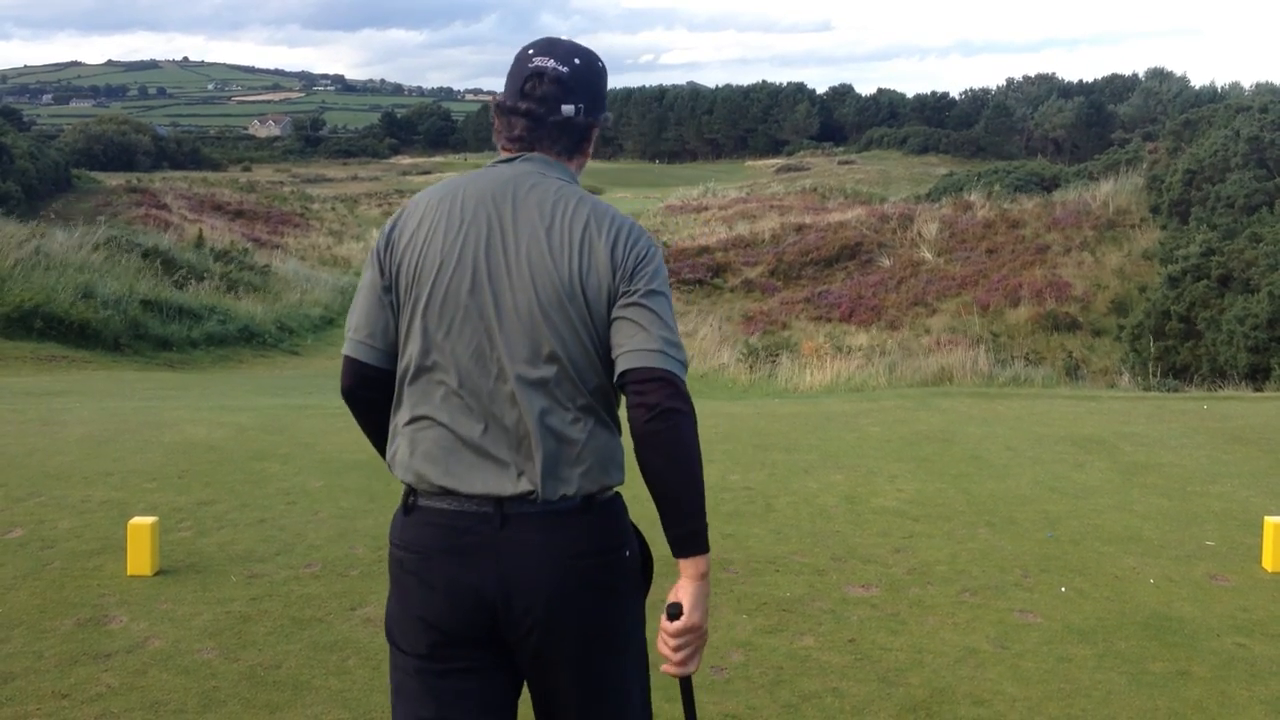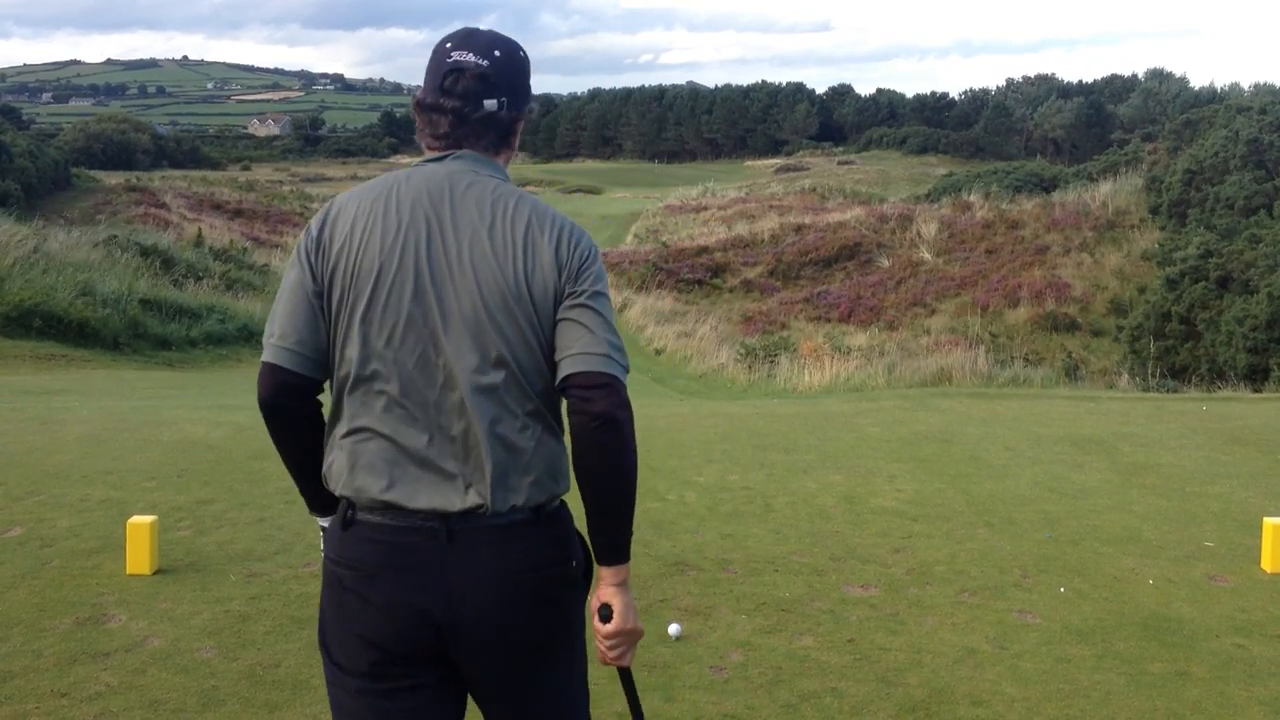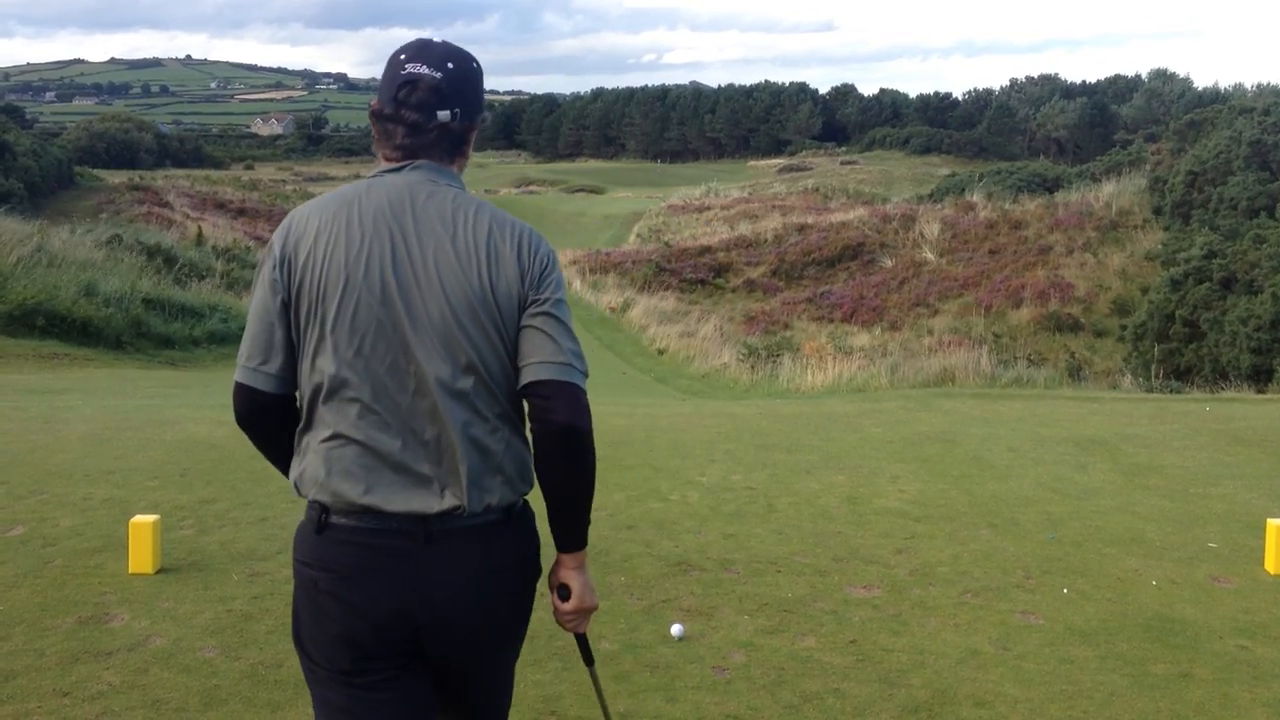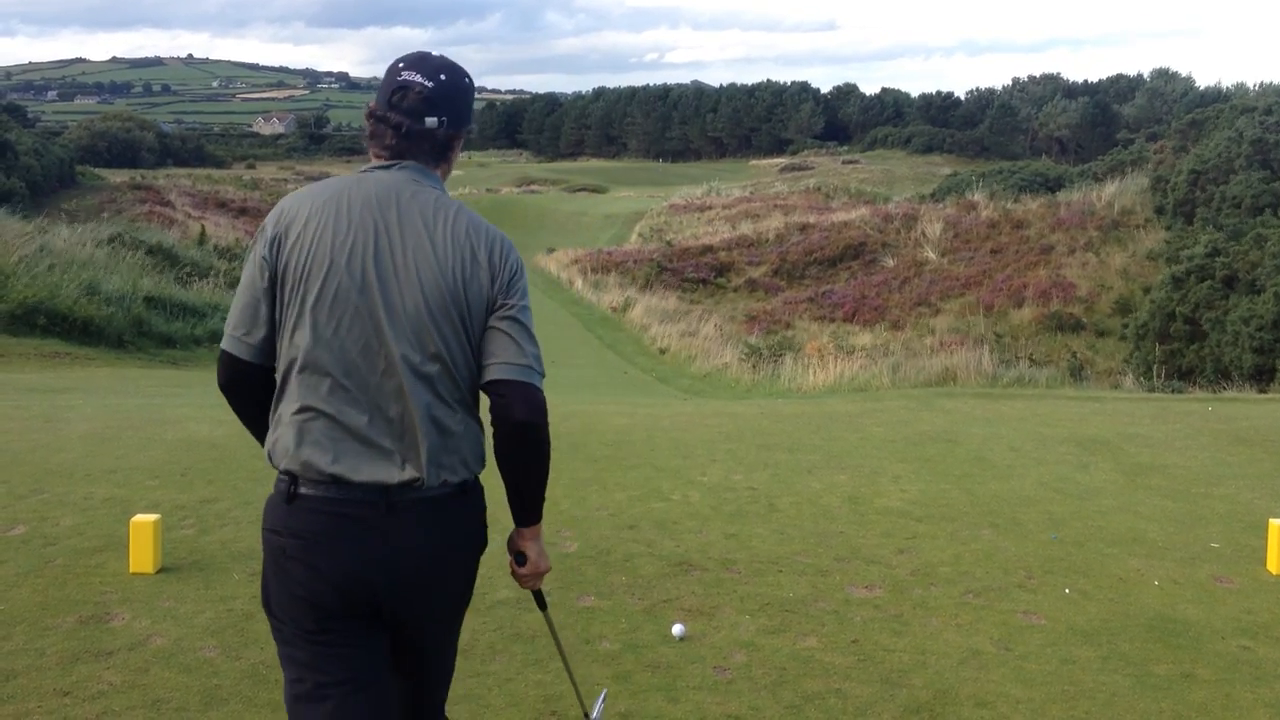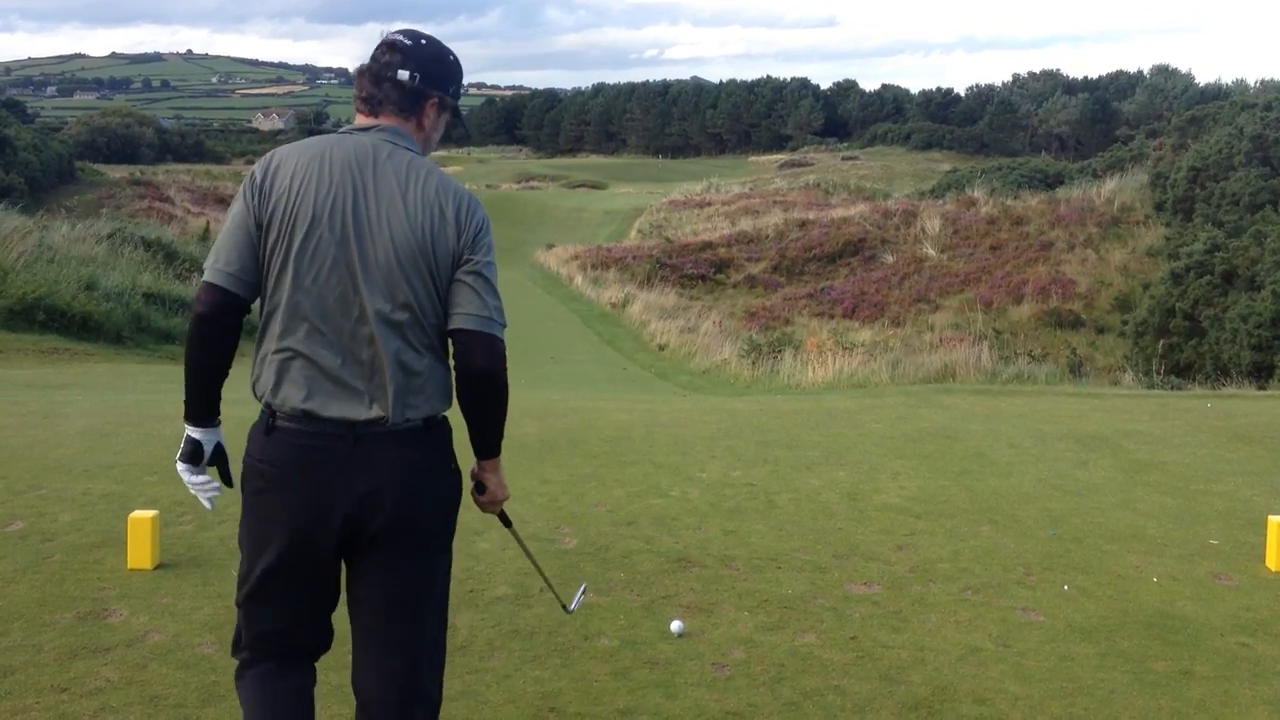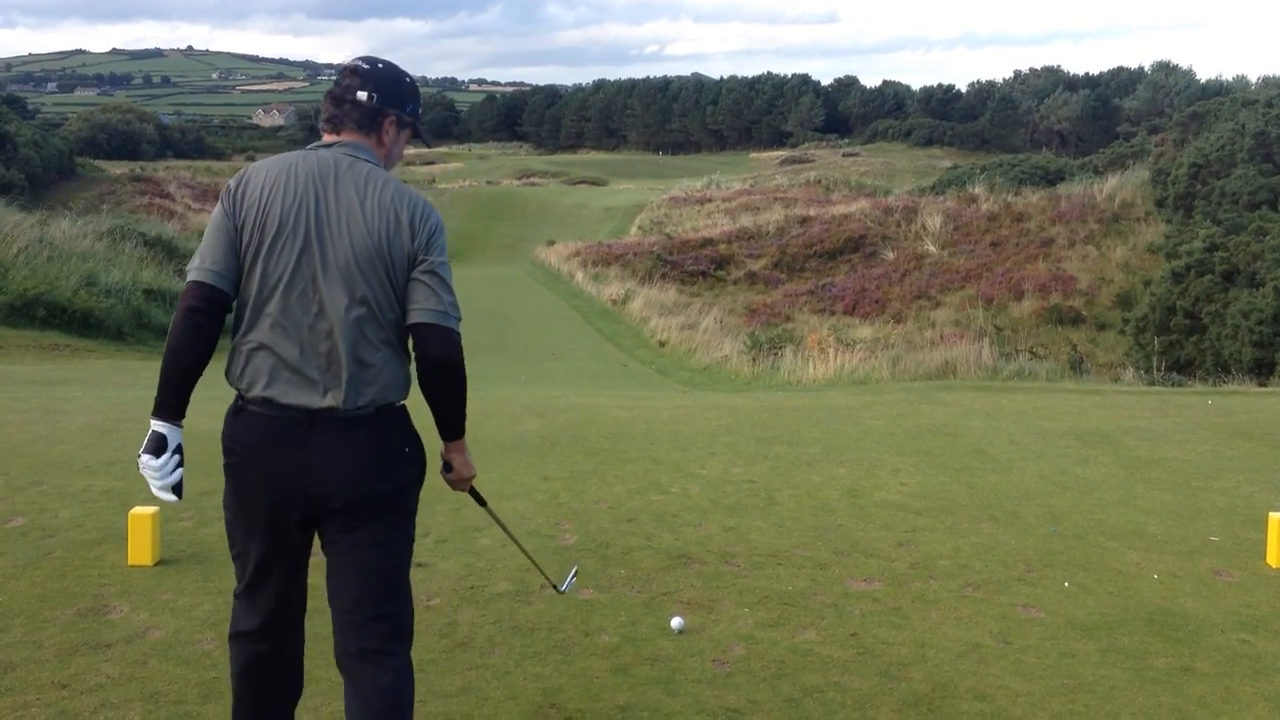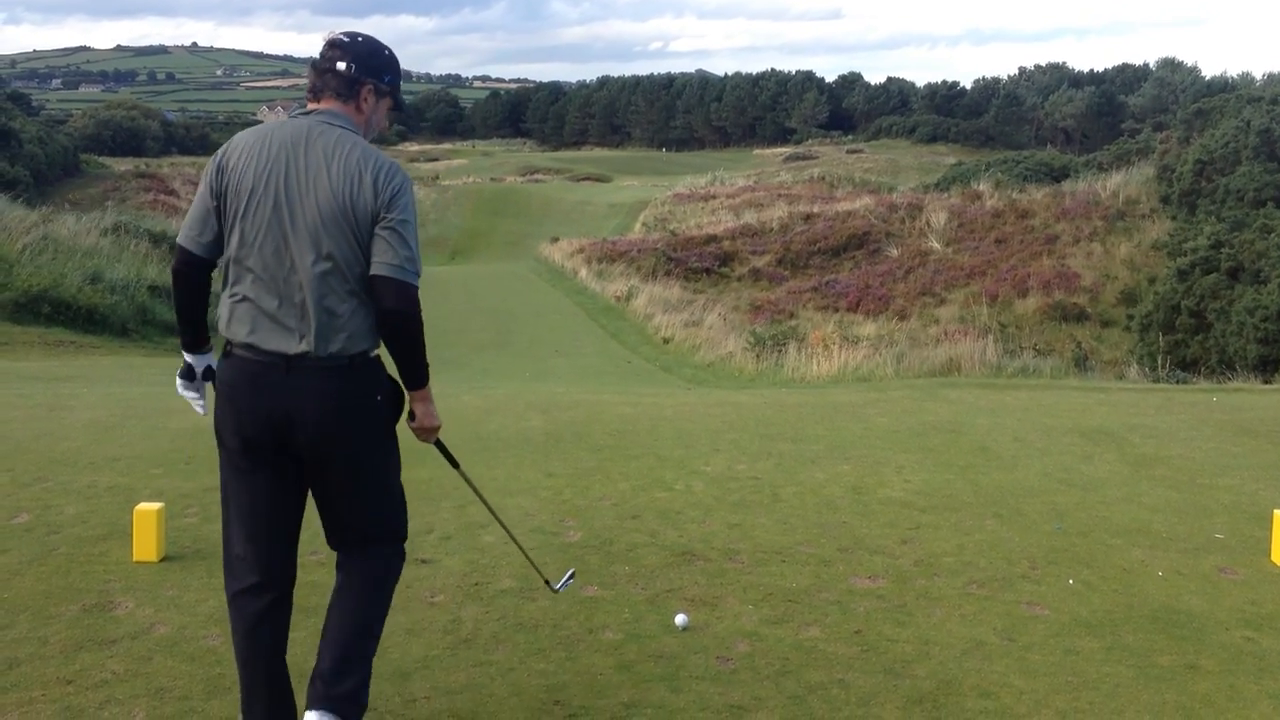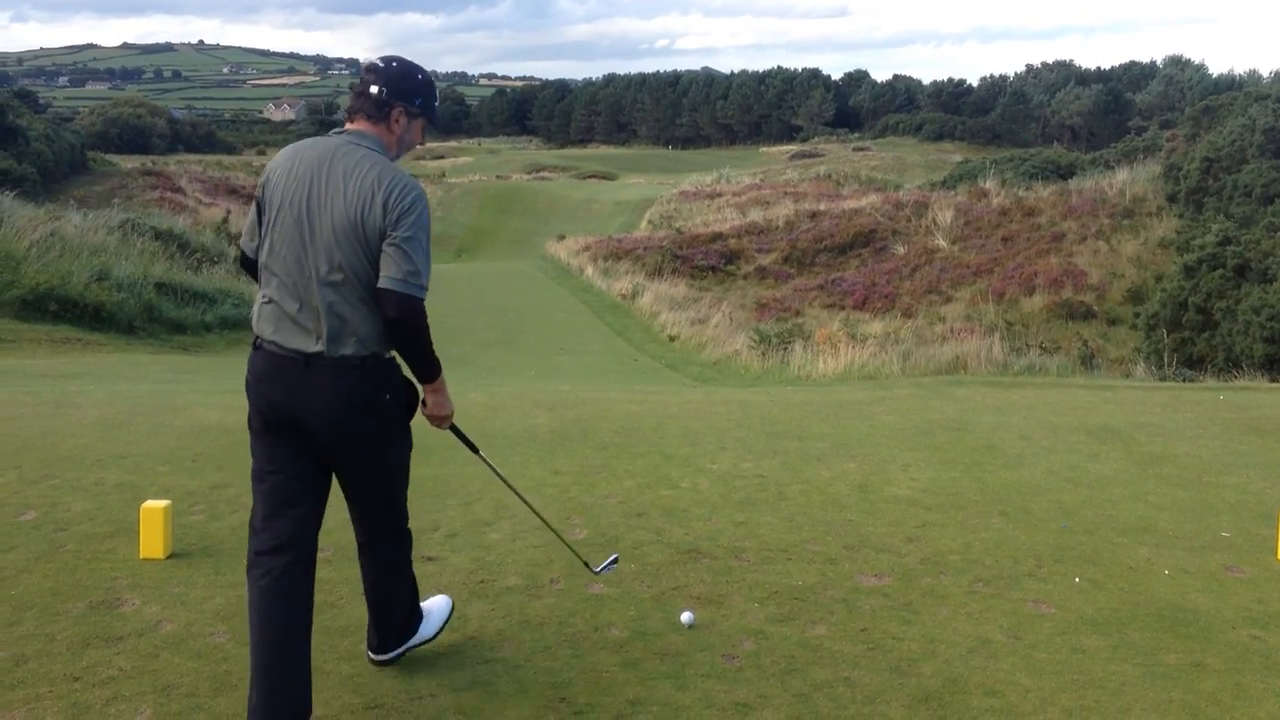
dt=0.3s
person 1, frame 1
left shoulder: (413, 219)
right shoulder: (618, 239)
left elbow: (360, 382)
right elbow: (659, 406)
right wrist: (691, 567)
left hip: (437, 544)
right hip: (572, 547)
person 1, frame 2
left shoulder: (340, 219)
right shoulder: (558, 239)
left elbow: (281, 389)
right elbow: (601, 412)
left wrist: (331, 510)
right wrist: (612, 572)
left hip: (377, 559)
right hip: (518, 558)
person 1, frame 3
left shoulder: (304, 231)
right shoulder: (517, 245)
left elbow: (256, 403)
right elbow: (561, 415)
right wrist: (572, 554)
left hip: (349, 559)
right hip: (484, 555)
person 1, frame 4
left shoulder: (295, 215)
right shoulder: (487, 246)
left elbow: (239, 369)
right elbow: (519, 410)
right wrist: (528, 526)
left hip: (315, 526)
right hip: (438, 528)
person 1, frame 5
left shoulder: (277, 171)
right shoulder: (456, 204)
left elbow: (215, 310)
right elbow: (480, 354)
left wrist: (200, 424)
right wrist: (488, 457)
left hip: (292, 454)
right hip: (407, 465)
left knee: (272, 659)
person 1, frame 6
left shoulder: (252, 184)
right shoulder: (412, 210)
left elbow: (199, 308)
right elbow: (437, 347)
left wrist: (165, 421)
right wrist: (455, 442)
left hip: (262, 437)
right hip: (367, 448)
left knee: (263, 615)
right knee: (375, 647)
person 1, frame 7
left shoulder: (238, 150)
right shoulder: (381, 174)
left elbow: (188, 264)
right elbow: (394, 298)
left wrist: (196, 353)
right wrist: (418, 389)
left hip: (247, 383)
right hip: (341, 388)
left knee: (255, 569)
right knee: (372, 544)
person 1, frame 8
left shoulder: (284, 163)
right shoulder: (400, 191)
left elbow: (251, 258)
right elbow: (401, 306)
right wrist: (432, 381)
left hip: (274, 373)
right hip: (355, 383)
left knee: (278, 544)
right knee: (380, 522)
right ankle: (391, 630)
